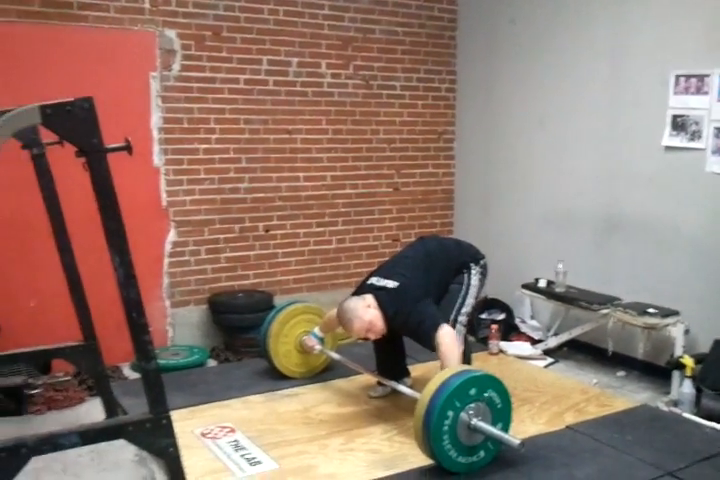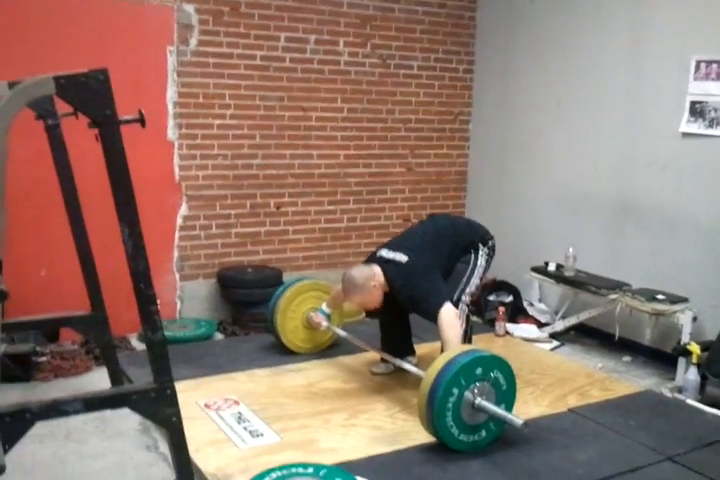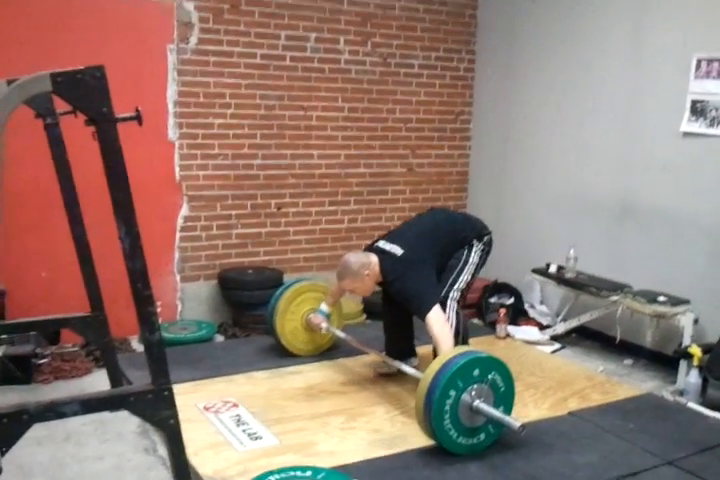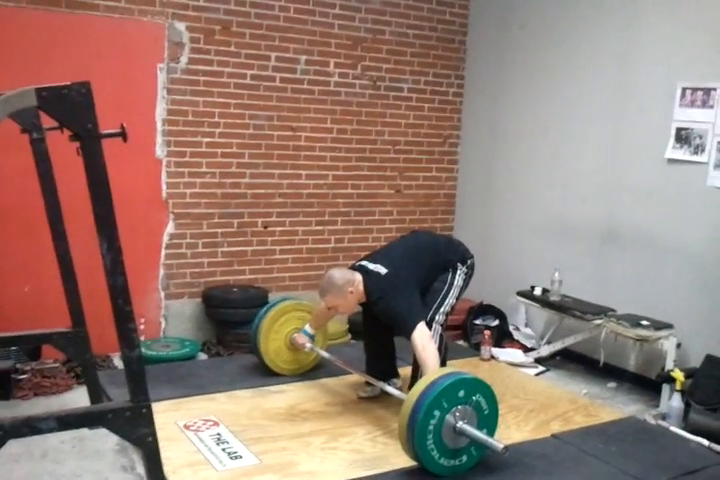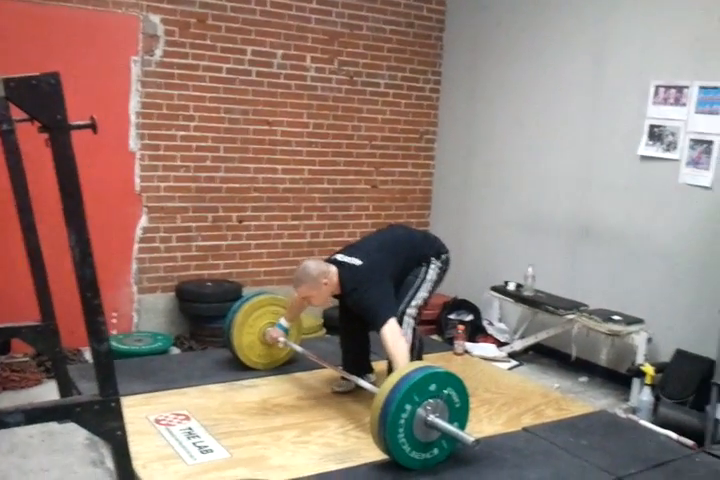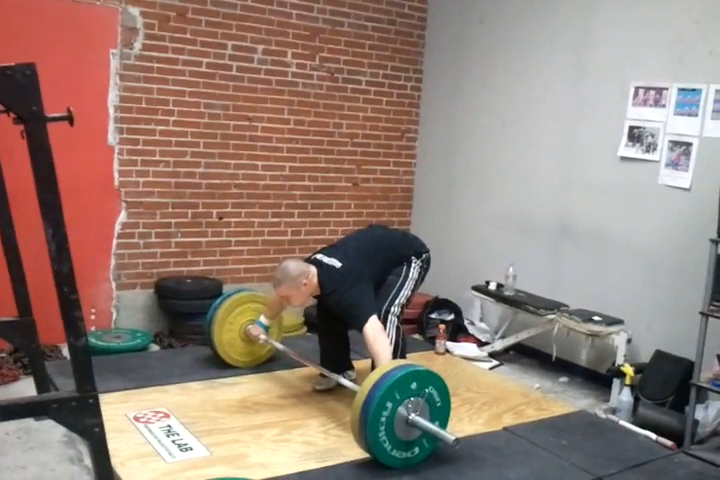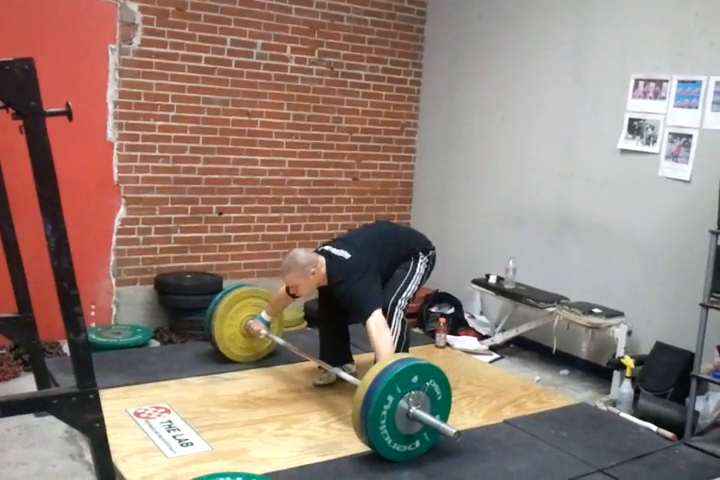
dt=0.3s
person 1, frame 1
left shoulder: (404, 305)
right shoulder: (362, 298)
left elbow: (447, 337)
right elbow: (338, 314)
right wrist: (316, 335)
left hip: (466, 265)
right hip: (429, 257)
left knee: (452, 323)
right knee: (386, 324)
right ankle: (395, 377)
person 1, frame 2
left shoulder: (410, 280)
right shoulder: (372, 268)
left elbow: (449, 316)
right elbow: (346, 287)
right wrist: (324, 311)
left hip: (475, 245)
right hip: (440, 239)
left knee: (455, 303)
right knee: (391, 299)
right ankle: (399, 355)
person 1, frame 3
left shoulder: (404, 274)
right shoulder: (369, 258)
left elbow: (436, 318)
right elbow: (343, 281)
right wrist: (323, 311)
left hip: (471, 240)
right hip: (437, 233)
left knee: (446, 299)
right knee: (393, 296)
right ankle: (402, 356)
person 1, frame 4
left shoulder: (388, 293)
right shoulder: (351, 279)
left elbow: (422, 339)
right elbow: (326, 307)
right wrist: (307, 332)
left hip: (454, 263)
right hip: (420, 256)
left knee: (429, 322)
right knee: (374, 316)
right ankle: (384, 378)
person 1, frame 5
left shoulder: (363, 286)
right shoulder: (326, 270)
left elbow: (391, 332)
right elbow: (300, 298)
right wrist: (282, 326)
left hip: (429, 257)
right hip: (395, 252)
left knee: (402, 314)
right knee: (350, 311)
right ankle: (359, 372)
person 1, frame 6
left shoulder: (342, 287)
right shoulder: (307, 271)
left elbow: (374, 331)
right elbow: (279, 298)
right wrist: (262, 323)
left hip: (410, 257)
right hip: (376, 252)
left knee: (385, 313)
right knee: (328, 309)
right ankle: (339, 369)
person 1, frame 7
left shoulder: (349, 278)
right shoulder: (316, 262)
left elbow: (376, 324)
right elbow: (284, 294)
right wrist: (263, 319)
left hip: (415, 254)
right hip: (380, 248)
left knee: (391, 307)
right knee: (331, 303)
right ankle: (339, 363)
